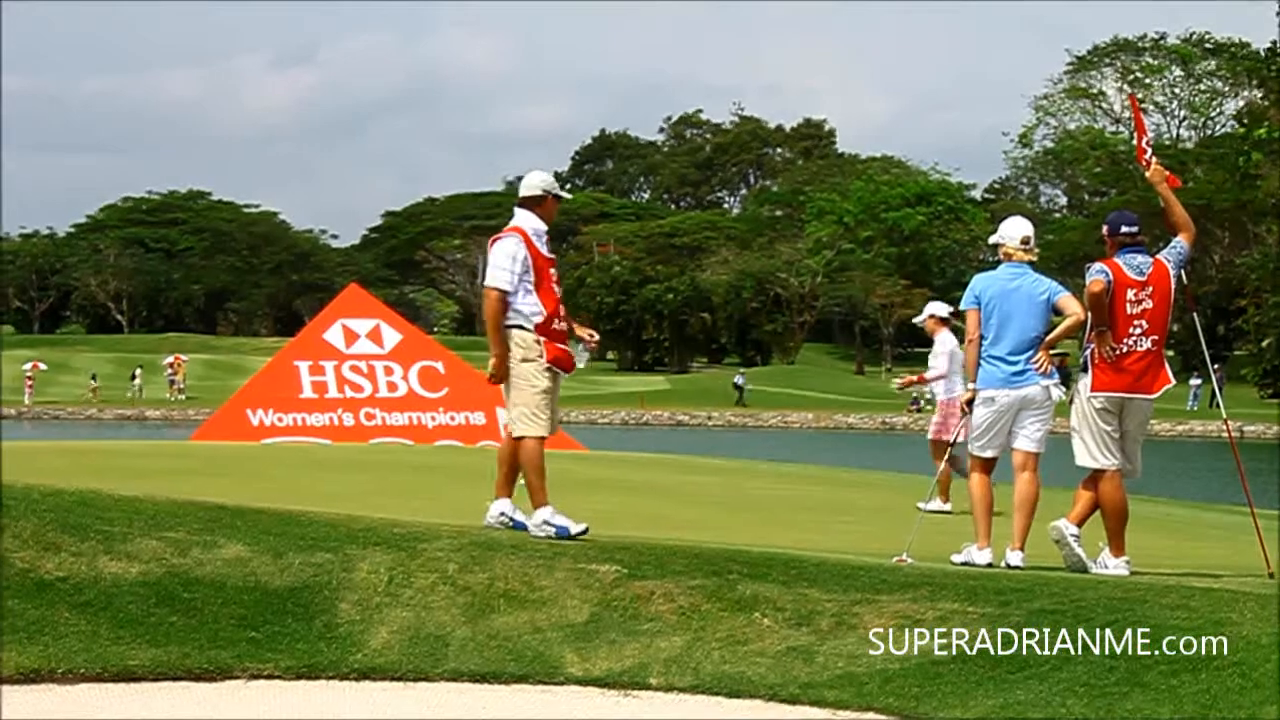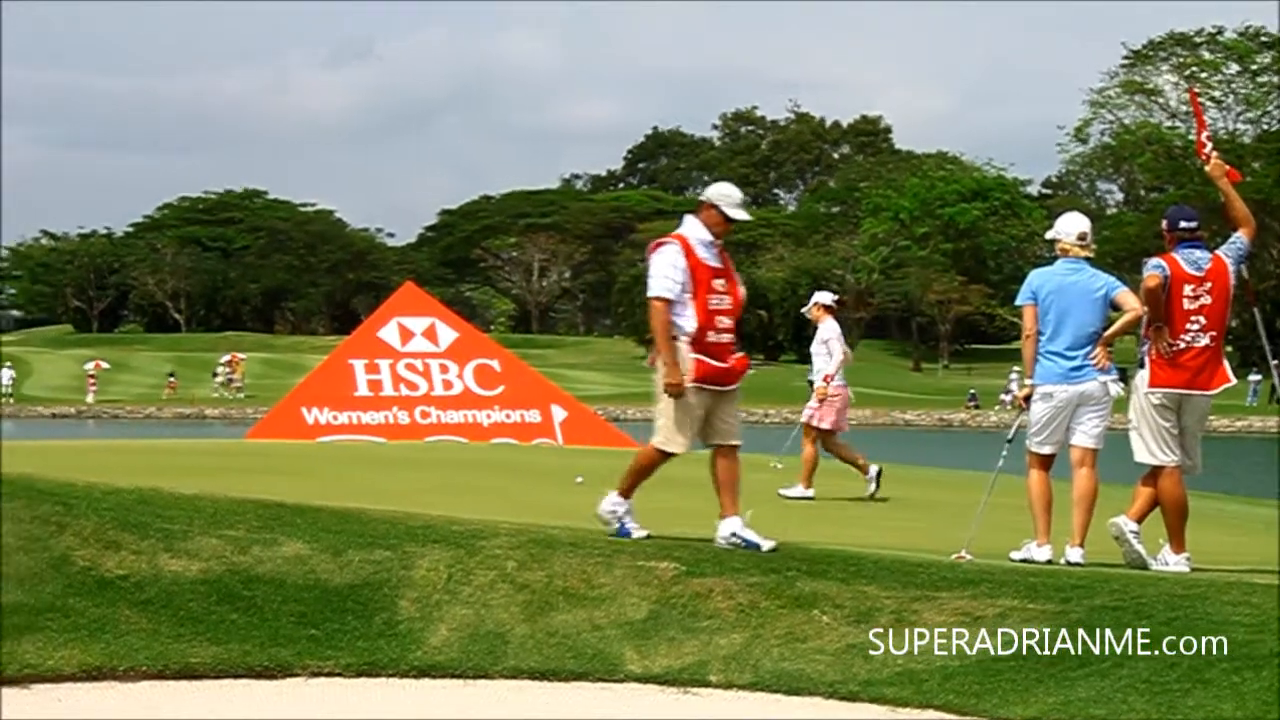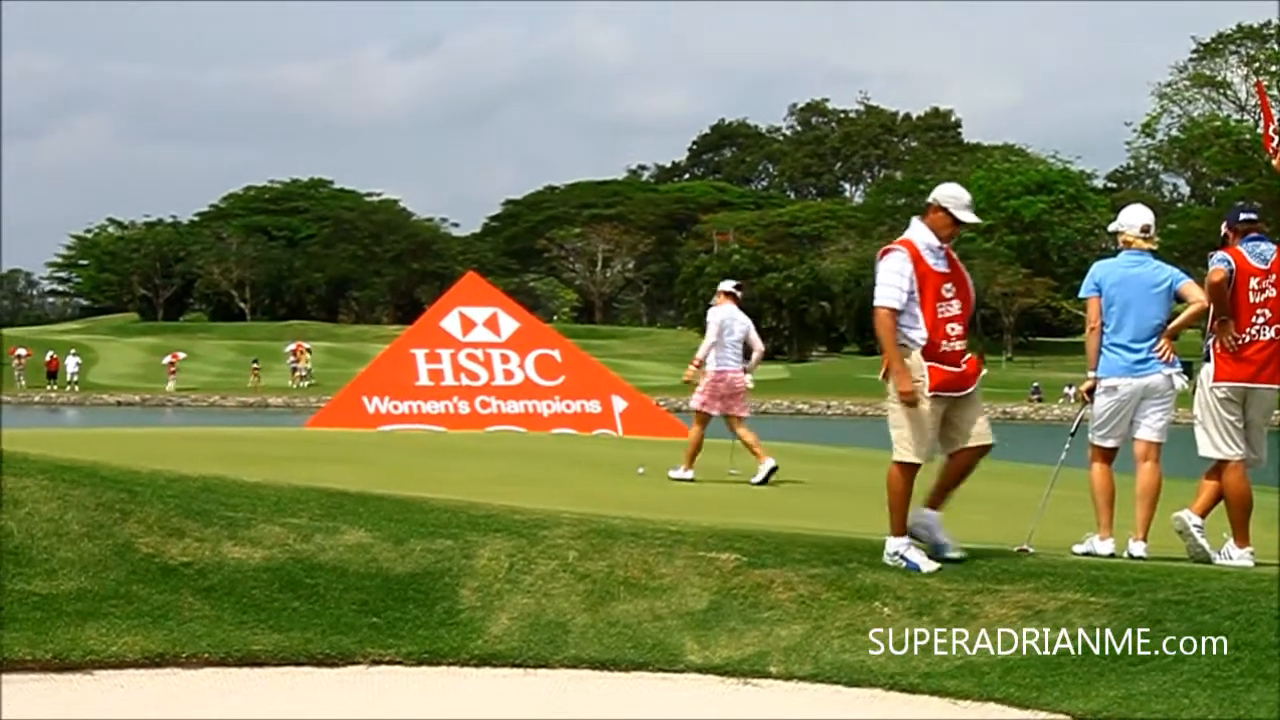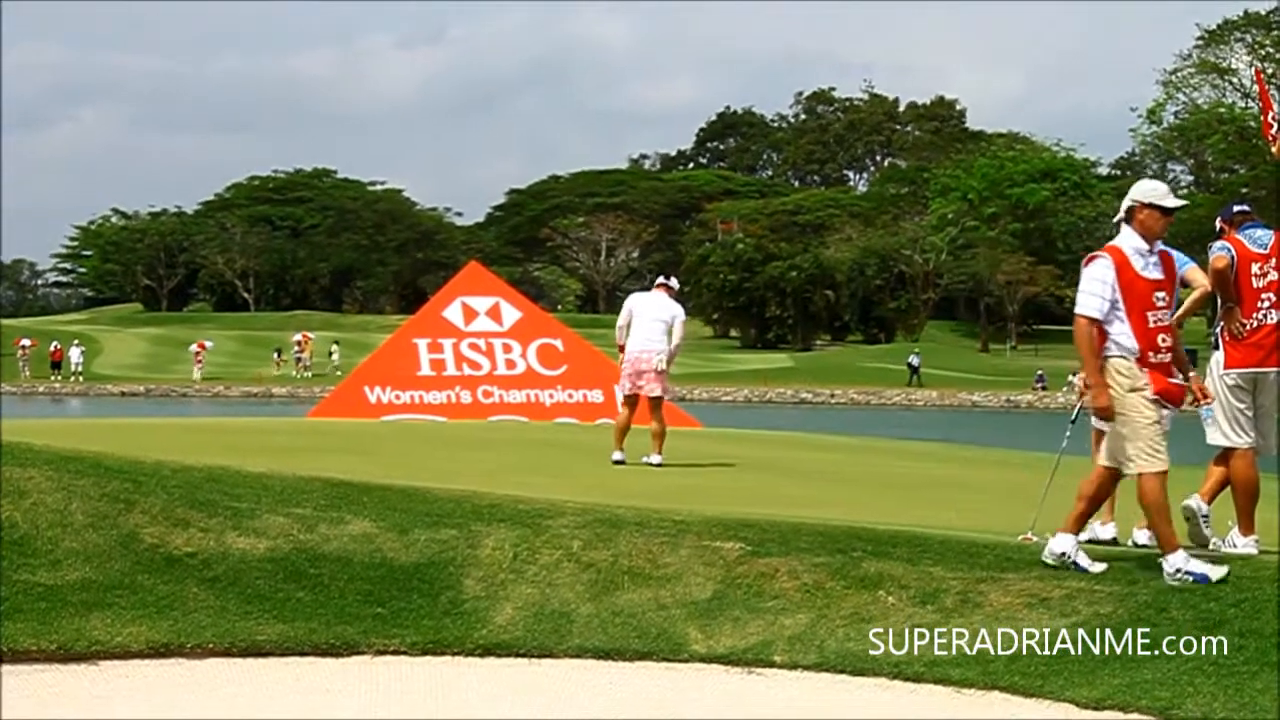
dt=1s
person 1, frame 1
left shoulder: (1104, 269)
right shoulder: (1165, 267)
left elbow: (1095, 291)
right elbow: (1187, 232)
left wrist: (1101, 329)
right wrist: (1162, 186)
left hip: (1103, 381)
right hip: (1144, 386)
left knee: (1107, 468)
right knee: (1114, 467)
left ankle: (1117, 557)
right ankle: (1072, 523)
person 1, frame 2
left shoulder: (1162, 264)
right shoulder: (1224, 263)
left elbow: (1150, 286)
right elbow: (1247, 227)
left wrist: (1157, 325)
right wrist: (1221, 180)
left hip: (1160, 377)
right hip: (1203, 381)
left knee: (1167, 465)
right knee: (1173, 463)
left ankle: (1177, 554)
right ankle: (1132, 520)
person 1, frame 3
left shoulder: (1227, 257)
left elbow: (1215, 279)
left wrist: (1224, 319)
left hip: (1226, 371)
left knee: (1232, 459)
right knee: (1236, 458)
left ankle: (1241, 548)
right ankle: (1195, 514)
person 1, frame 4
left shoulder: (1226, 244)
left elbow: (1219, 266)
left wrist: (1228, 306)
left hip: (1235, 358)
left knee: (1240, 446)
right knee: (1245, 445)
left ankle: (1245, 535)
right ankle: (1202, 500)
person 2, frame 1
left shoulder: (539, 240)
right shoulder: (513, 241)
right elbow: (492, 299)
left wrist: (574, 328)
right wrist: (497, 355)
left hip: (546, 349)
right hip: (525, 346)
left knee: (519, 430)
right knee: (530, 431)
left ankle: (501, 507)
right ankle: (543, 515)
person 2, frame 2
left shoulder: (721, 254)
right shoulder: (673, 249)
right elbow: (658, 310)
left wrist: (730, 361)
right wrist: (672, 365)
left hip: (720, 363)
right hip: (686, 360)
left knee: (726, 443)
right knee: (669, 442)
left ankle: (730, 524)
right ankle: (616, 502)
person 2, frame 3
left shoulder: (948, 257)
right shoulder: (901, 255)
right elbow: (883, 317)
left wrist: (963, 364)
right wrist: (900, 373)
left hip: (953, 370)
right hip: (918, 369)
left knee: (976, 444)
right knee: (909, 456)
left ankle: (927, 516)
right ankle: (898, 543)
person 2, frame 4
left shoulder: (1163, 261)
right shoulder: (1108, 262)
right elbow: (1085, 326)
left wrist: (1189, 374)
right wrist: (1097, 387)
left hip: (1154, 377)
right hip: (1127, 374)
left knee: (1112, 466)
right knee: (1151, 466)
left ankle: (1063, 542)
right ankle: (1175, 559)
person 3, frame 1
left shoulder: (980, 283)
right shoulder: (1046, 286)
left elbow: (972, 338)
right elbow: (1077, 315)
left wrist: (970, 385)
right wrist: (1046, 343)
left hip: (993, 385)
right hip: (1036, 385)
left knee: (980, 467)
right knee: (1026, 468)
left ankle: (982, 548)
right ankle: (1016, 551)
person 3, frame 2
left shoulder: (1038, 278)
right shoulder: (1103, 281)
left elbow: (1030, 333)
right elbow: (1136, 309)
left wrist: (1028, 381)
right wrist: (1105, 340)
left hip: (1051, 382)
right hip: (1094, 382)
left knee: (1038, 463)
right knee: (1085, 463)
left ankle: (1041, 544)
right ankle: (1076, 547)
person 3, frame 3
left shoulder: (1101, 270)
right shoulder: (1167, 273)
left elbow: (1094, 326)
right elbow: (1201, 301)
left wrist: (1091, 374)
right wrist: (1169, 332)
left hip: (1115, 376)
right hip: (1158, 375)
left knee: (1100, 457)
right knee: (1148, 457)
left ankle: (1104, 538)
right ankle: (1138, 541)
person 3, frame 4
right shoulder: (1174, 259)
right elbow: (1205, 286)
right wrist: (1175, 320)
left knee: (1105, 441)
left ankle: (1105, 523)
right ankle: (1144, 529)
person 4, frame 1
left shoulder: (943, 341)
right shoulder: (948, 339)
left elbow: (943, 370)
right elbow: (962, 362)
left wrist: (915, 380)
left hip: (949, 402)
right hip: (952, 401)
left knee: (940, 453)
right knee: (941, 453)
left ankle: (943, 500)
person 4, frame 2
left shoulder: (827, 328)
right shoulder: (829, 328)
left elbow: (839, 356)
right elbow: (846, 354)
left wrist: (825, 382)
left hip: (829, 392)
right hip: (831, 392)
left knee: (809, 438)
right knee: (829, 443)
left ankle: (805, 487)
right ankle: (868, 470)
person 4, frame 3
left shoulder: (717, 311)
right shoulder: (744, 318)
left elbow: (711, 340)
right elbow: (759, 349)
left wrist: (694, 365)
right wrist: (747, 371)
left hip: (717, 373)
right hip: (736, 376)
left knee: (699, 425)
right knee: (737, 426)
left ankle: (686, 469)
right ankle: (766, 462)
person 4, frame 4
left shoulder: (635, 297)
right shoulder: (676, 308)
left elbow: (621, 325)
right elbow: (677, 340)
left wrist: (621, 349)
right wrist: (668, 360)
left hip: (634, 354)
right hip: (658, 357)
left knee: (628, 407)
right knee: (656, 411)
left ankle: (618, 451)
right ankle: (656, 455)
